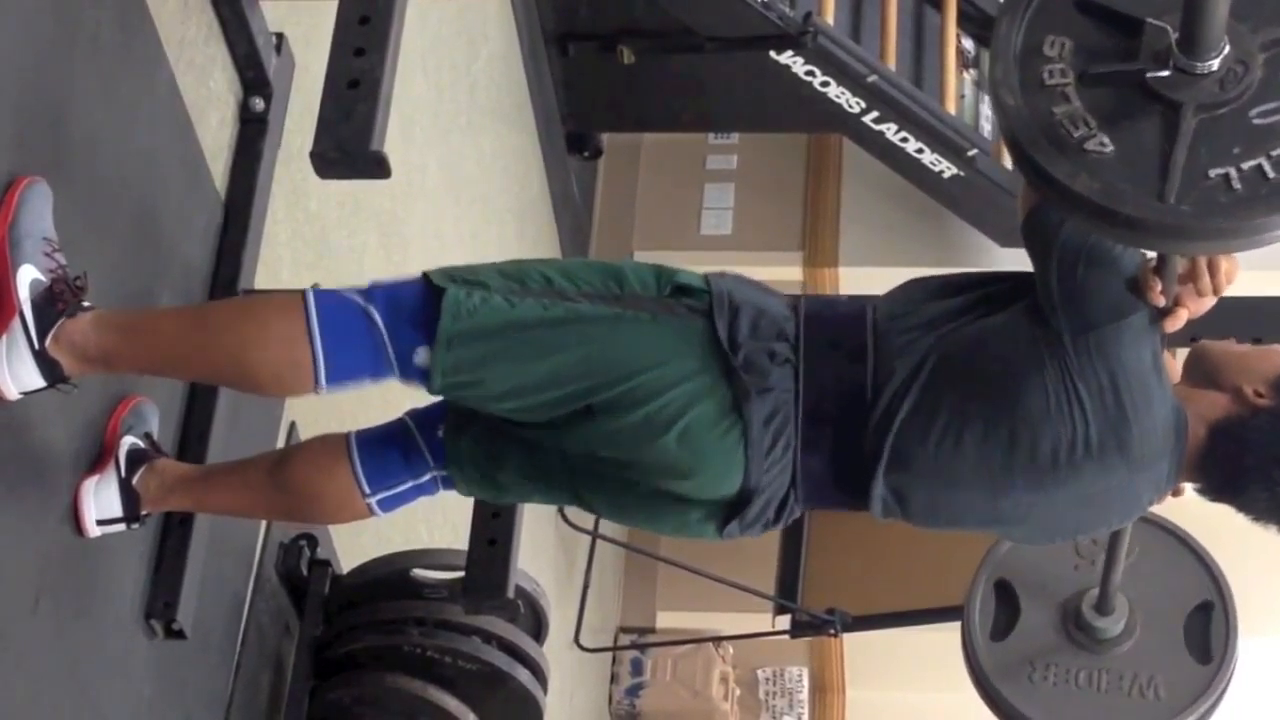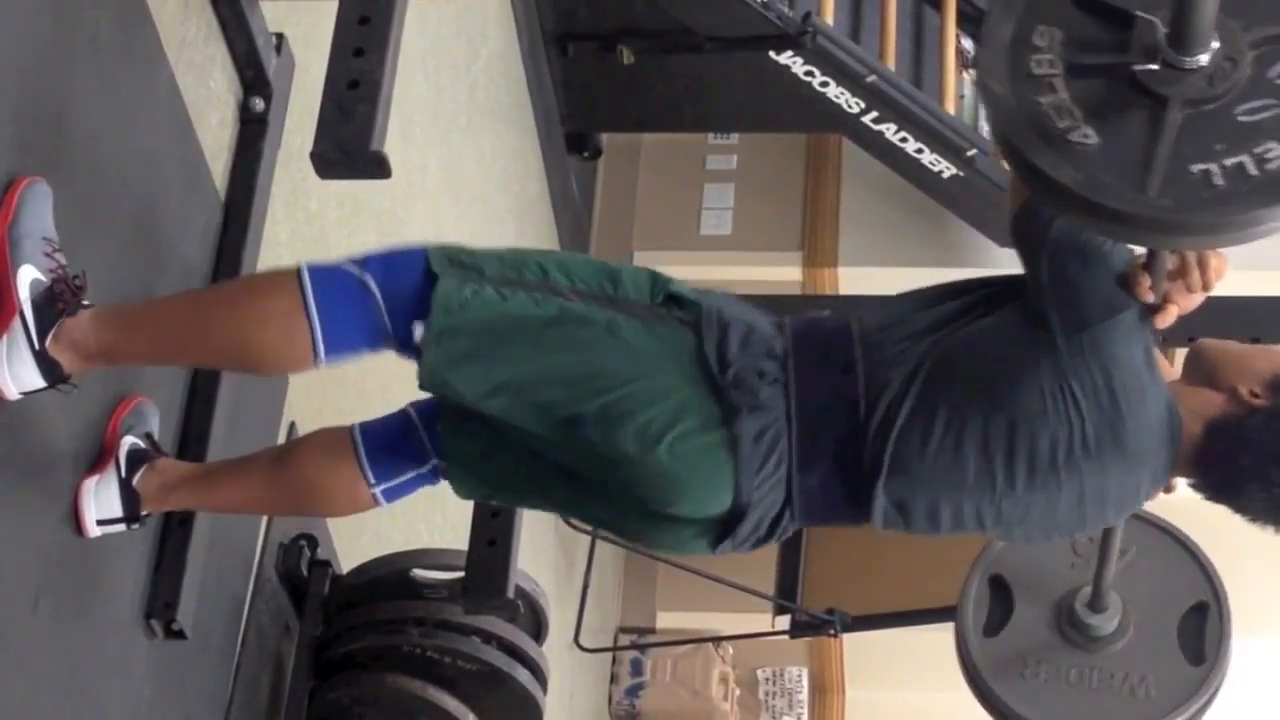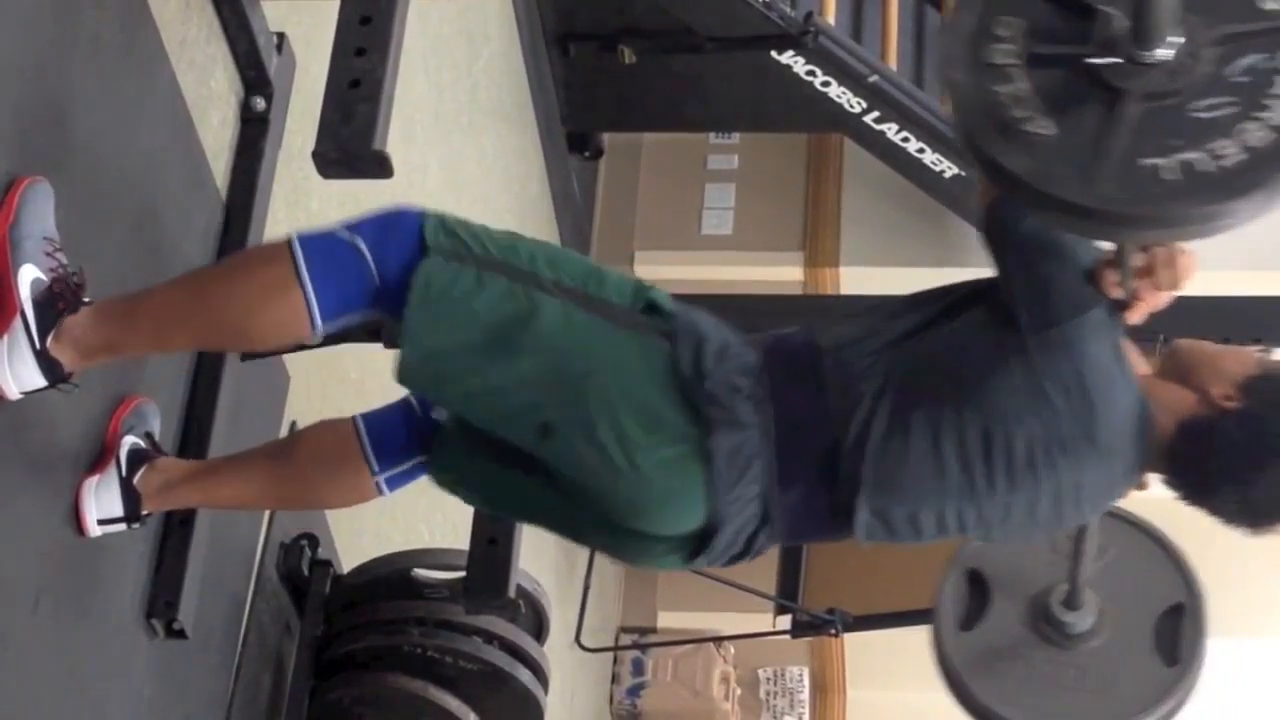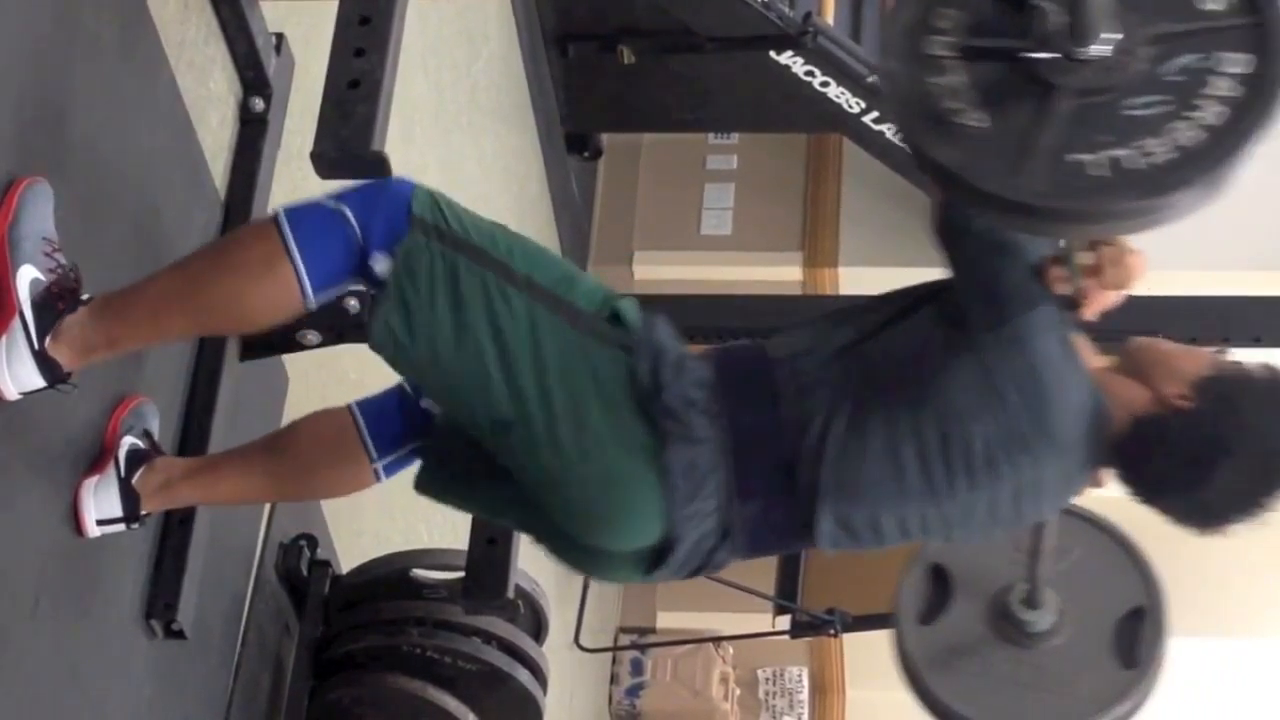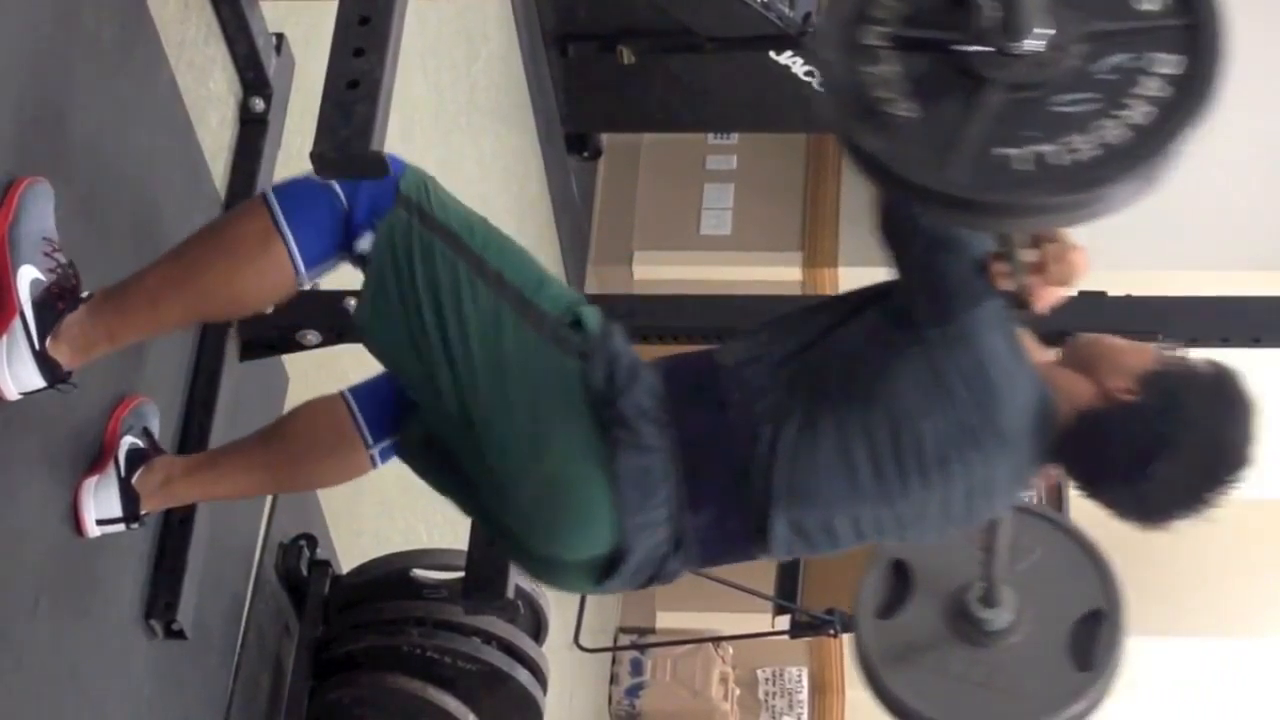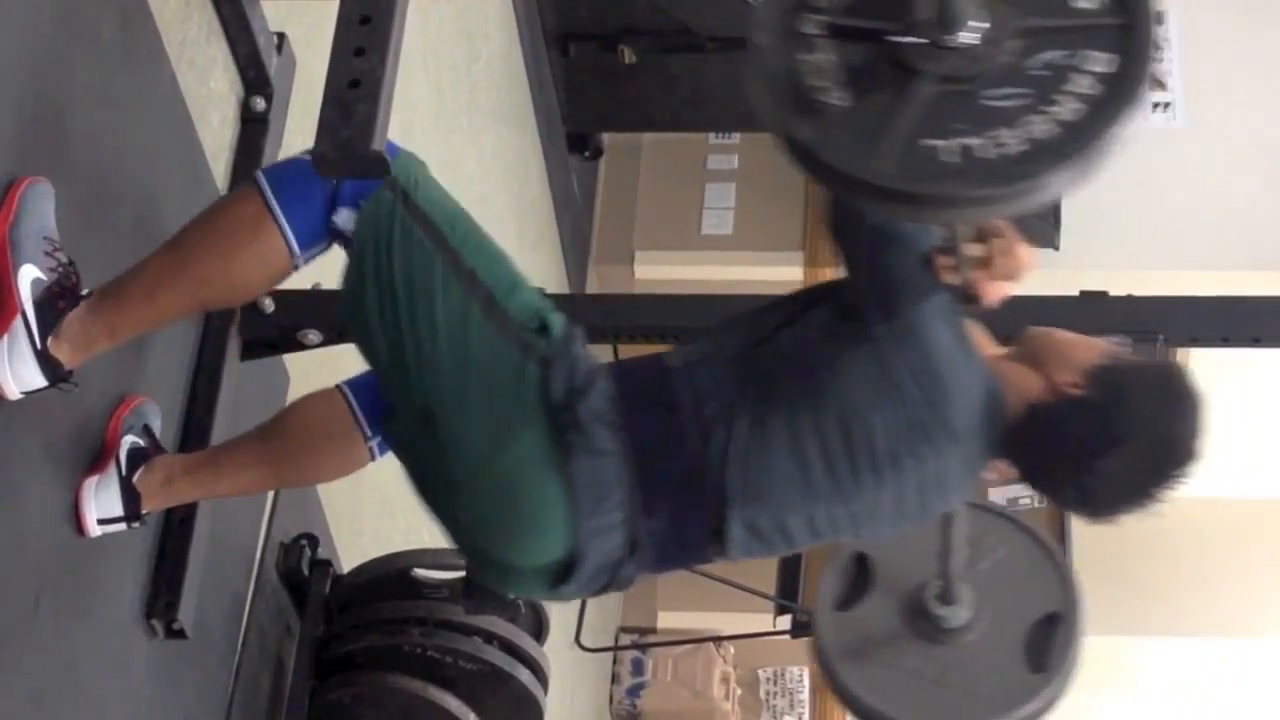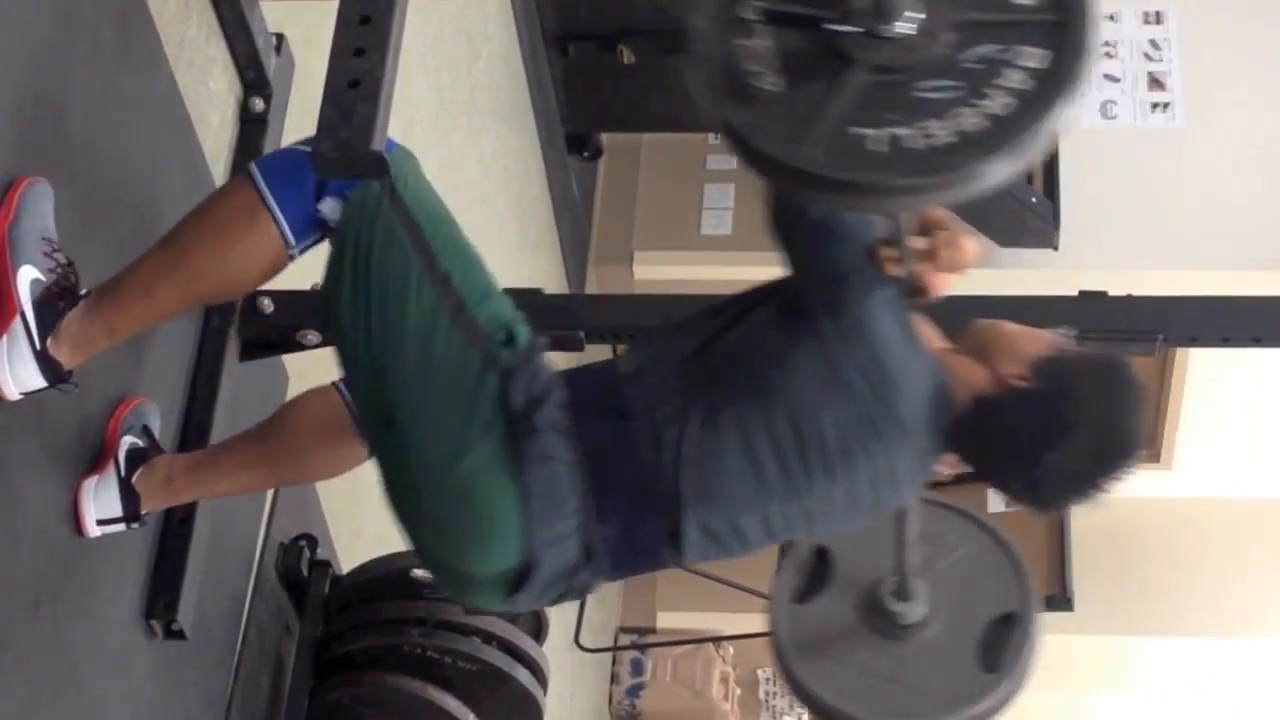
dt=0.1s
person 1, frame 1
left shoulder: (1114, 380)
right shoulder: (1121, 484)
left elbow: (1057, 210)
left wrist: (1148, 299)
right wrist: (1161, 305)
left hip: (728, 379)
right hip: (743, 475)
left knee: (380, 327)
right knee: (423, 453)
right ankle: (154, 484)
person 1, frame 2
left shoulder: (1102, 360)
right shoulder: (1119, 482)
left elbow: (1045, 204)
left wrist: (1136, 285)
right wrist: (1159, 300)
left hip: (720, 410)
right hip: (728, 495)
left knee: (387, 294)
right knee: (423, 436)
right ankle: (154, 482)
person 1, frame 3
left shoulder: (1079, 364)
right shoulder: (1095, 467)
left elbow: (1017, 206)
left wrist: (1112, 291)
right wrist: (1136, 292)
left hip: (699, 421)
right hip: (713, 508)
left knee: (392, 254)
right knee: (422, 430)
right ankle: (159, 483)
person 1, frame 4
left shoulder: (1029, 365)
right shoulder: (1041, 481)
left elbow: (968, 205)
left wrist: (1058, 289)
right wrist: (1071, 287)
left hip: (647, 445)
right hip: (660, 527)
left knee: (377, 217)
right knee: (418, 415)
right ankle: (157, 483)
person 1, frame 5
left shoulder: (981, 362)
right shoulder: (994, 471)
left elbow: (912, 204)
left wrist: (1006, 290)
right wrist: (1023, 284)
left hip: (604, 445)
right hip: (615, 531)
left knee: (368, 200)
right knee: (407, 403)
right ankle: (156, 483)
person 1, frame 6
left shoulder: (926, 358)
right shoulder: (950, 470)
left elbow: (862, 197)
left wrist: (956, 280)
right wrist: (964, 277)
left hip: (545, 472)
right hip: (566, 542)
left knee: (360, 173)
right knee: (394, 389)
right ankle: (154, 481)
person 1, frame 7
left shoulder: (879, 356)
right shoulder: (902, 462)
left elbow: (809, 196)
left wrist: (904, 250)
right wrist: (916, 263)
left hip: (502, 475)
right hip: (526, 549)
left knee: (350, 169)
right knee: (387, 387)
right ankle: (153, 484)
